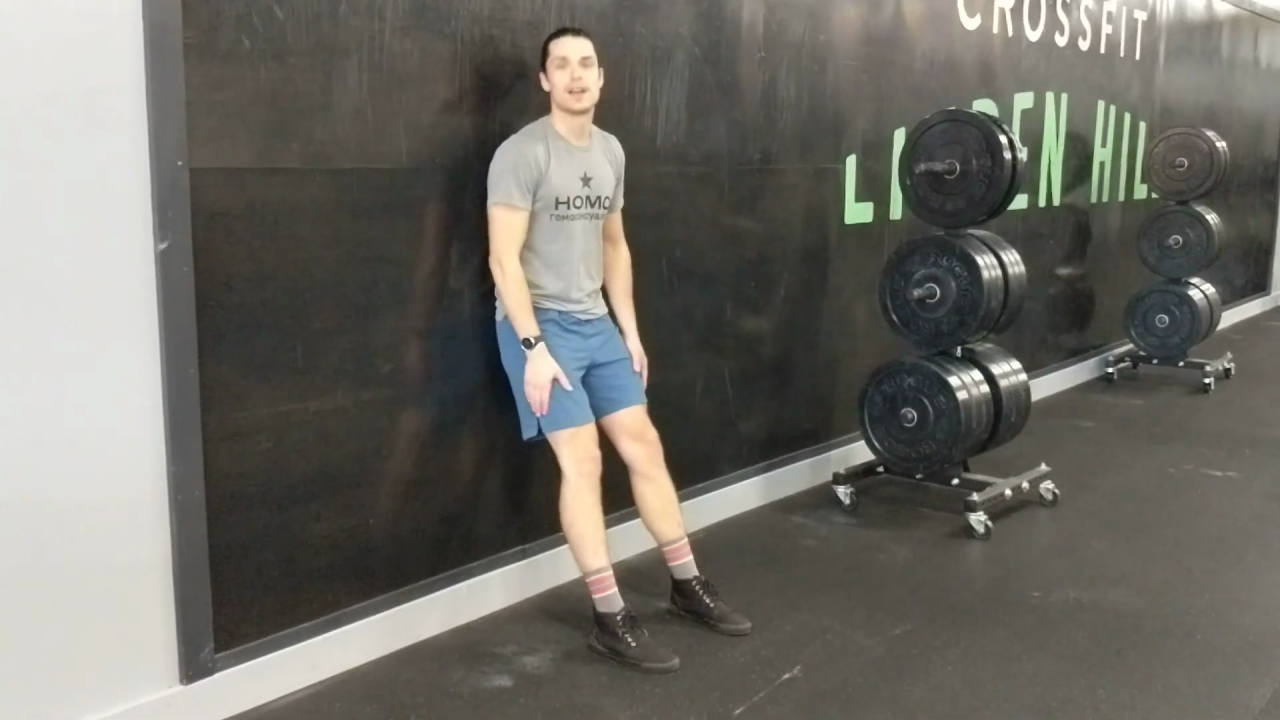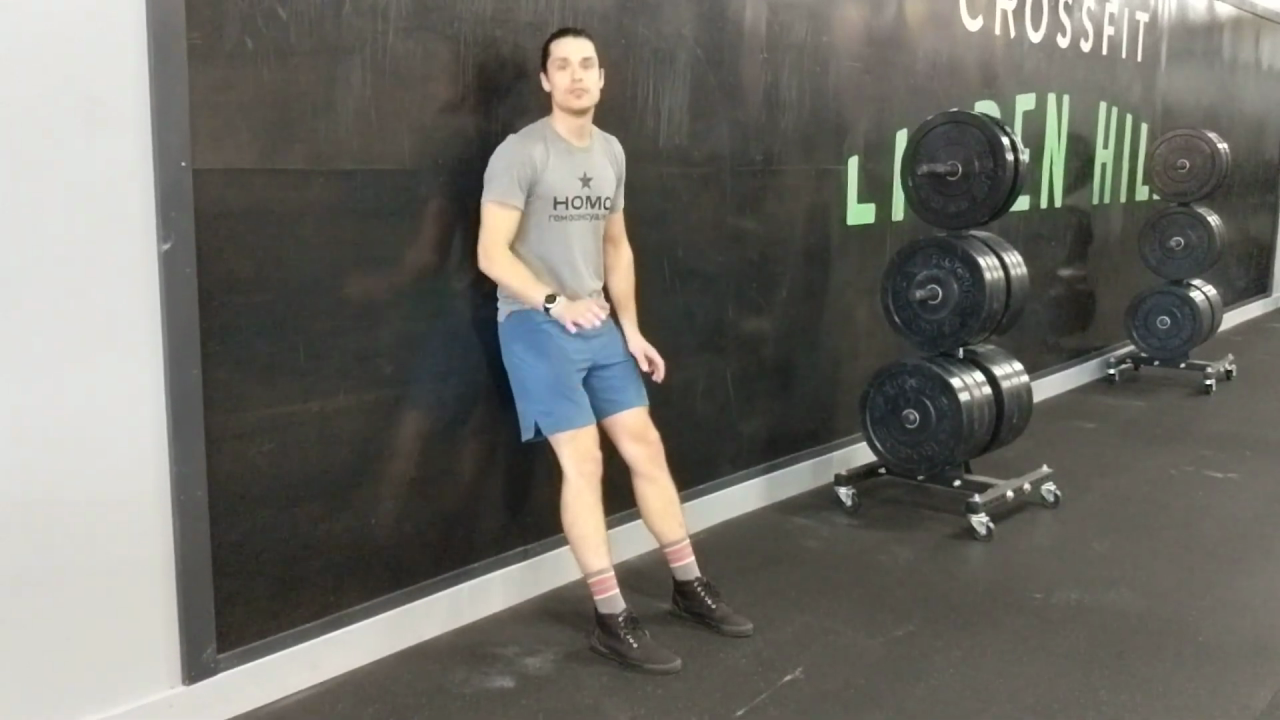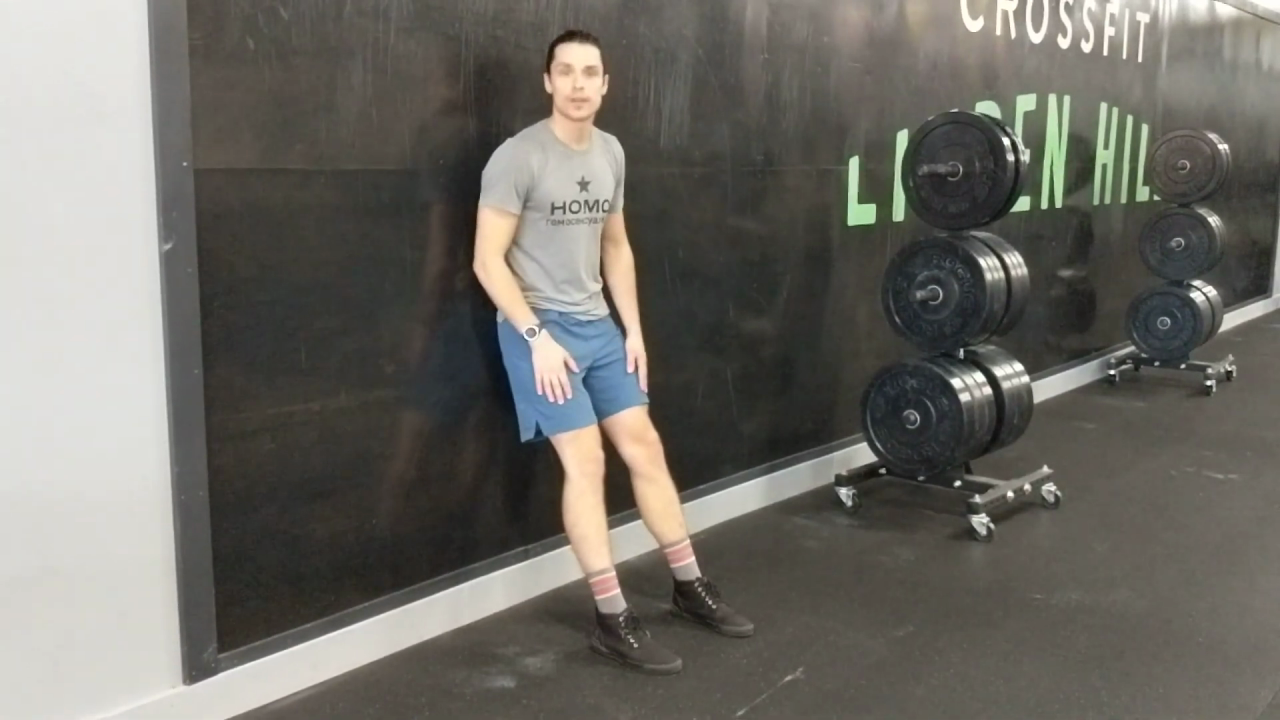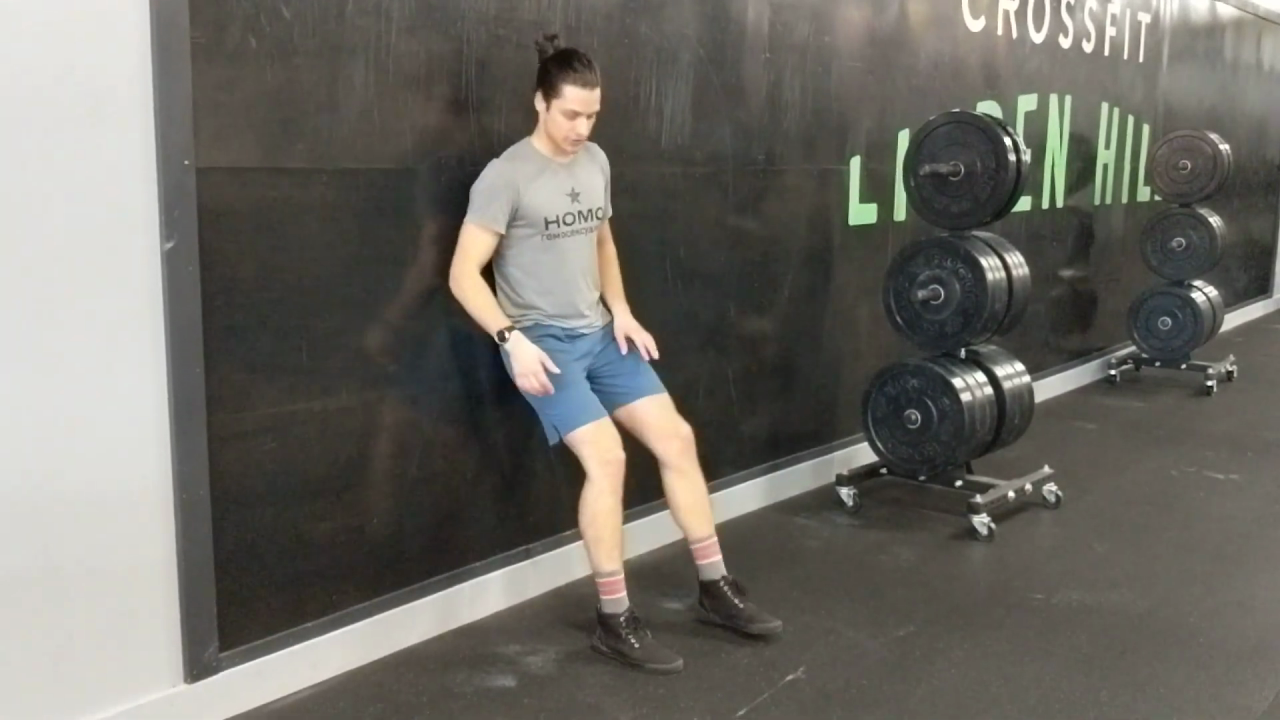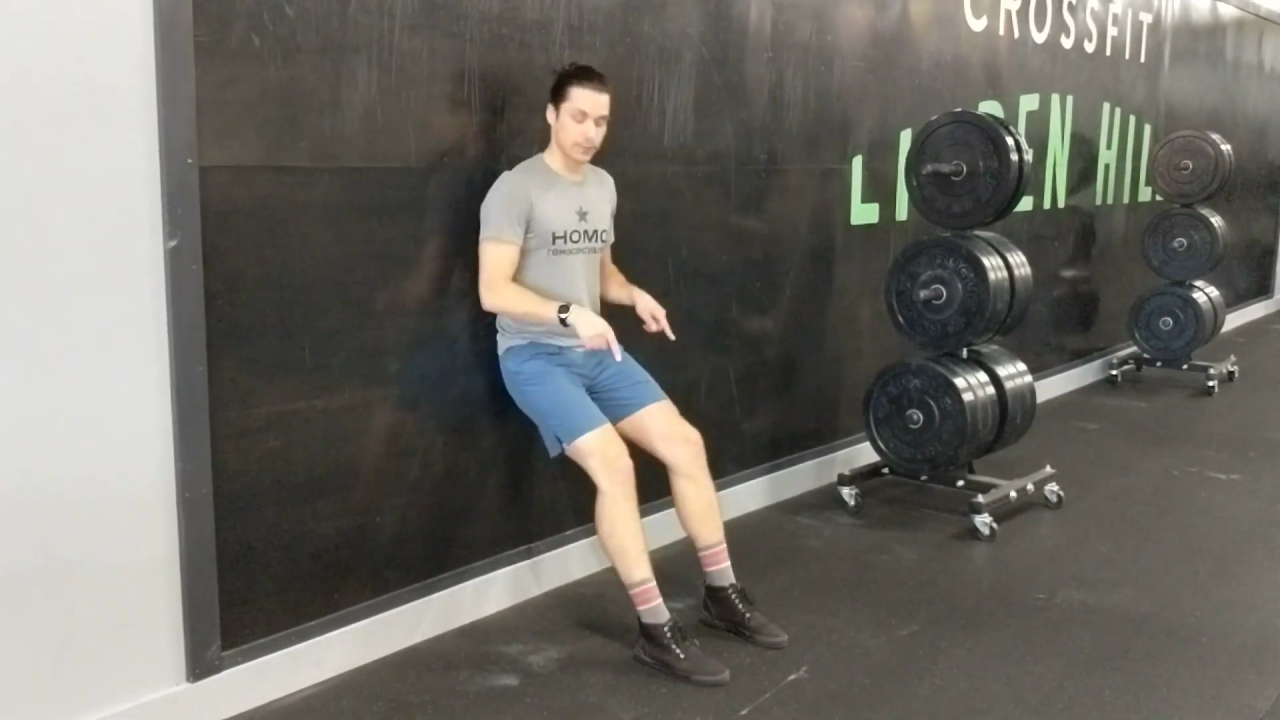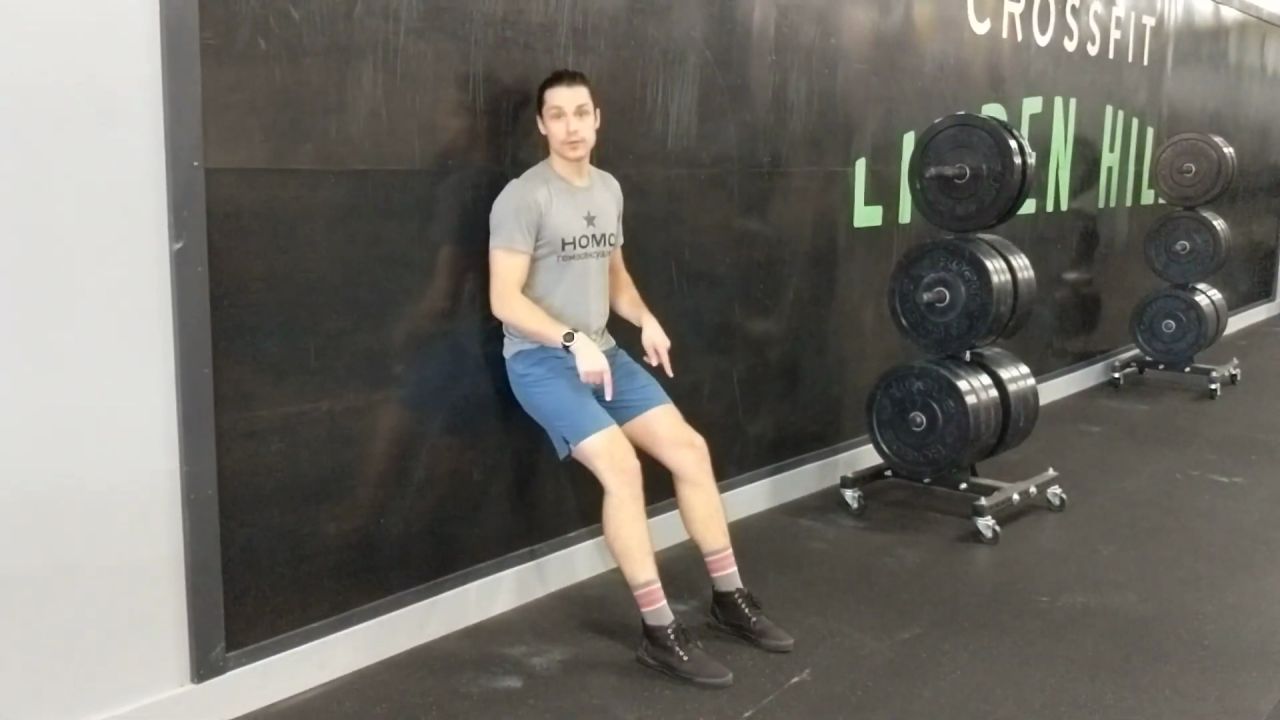
dt=0.7s
person 1, frame 1
left shoulder: (610, 151)
right shoulder: (522, 153)
right elbow: (504, 259)
left wrist: (631, 331)
right wrist: (534, 348)
left hip: (595, 323)
right hip: (539, 324)
left knee: (644, 446)
right knee: (583, 461)
left ankle: (688, 586)
right ankle: (611, 620)
person 1, frame 2
left shoulder: (611, 152)
right shoulder: (521, 153)
right elbow: (490, 252)
left wrist: (632, 331)
right wrist: (555, 302)
left hip: (596, 326)
right hip: (537, 324)
left knee: (646, 446)
right knee: (584, 463)
left ankle: (690, 587)
right ankle: (612, 621)
person 1, frame 3
left shoulder: (611, 153)
right shoulder: (518, 157)
right elbow: (489, 260)
left wrist: (633, 329)
right wrist: (537, 337)
left hip: (598, 326)
right hip: (540, 329)
left knee: (645, 447)
right knee: (586, 462)
left ankle: (690, 587)
right ankle: (612, 621)
person 1, frame 4
left shoulder: (596, 161)
right shoulder: (505, 177)
right elbow: (464, 274)
left wrist: (622, 312)
right wrist: (513, 340)
left hip: (600, 335)
right hip: (544, 343)
left knee: (676, 439)
right knee: (606, 459)
left ankle: (717, 589)
right ankle: (615, 621)
person 1, frame 5
left shoulder: (603, 186)
right shoulder: (515, 189)
right elbow: (492, 290)
left wrist: (635, 295)
right wrist: (568, 314)
left hip: (595, 349)
right hip: (535, 355)
left knee: (685, 444)
right knee: (613, 465)
left ankle: (723, 594)
right ankle: (656, 630)
person 1, frame 6
left shoulder: (609, 188)
right shoulder: (523, 197)
right elbow: (505, 299)
left wrist: (645, 319)
right wrist: (572, 341)
left hip: (603, 353)
right hip: (541, 361)
left knee: (689, 448)
right knee: (620, 466)
left ankle: (729, 597)
right ankle: (660, 633)
